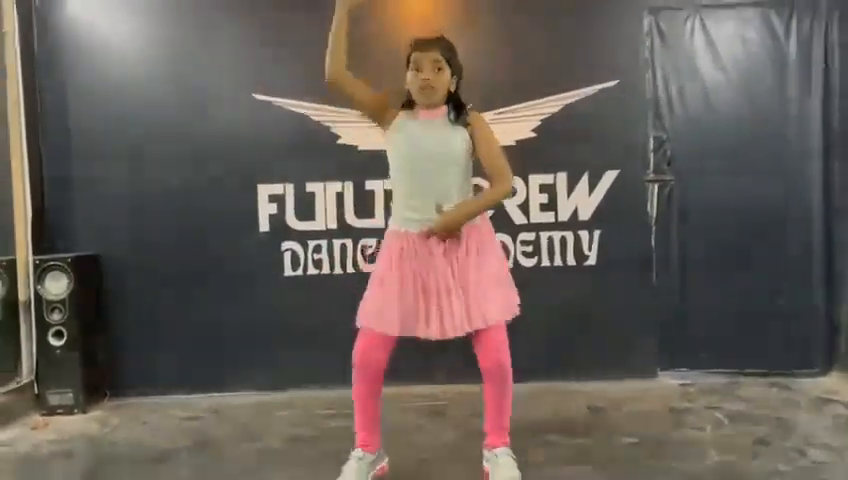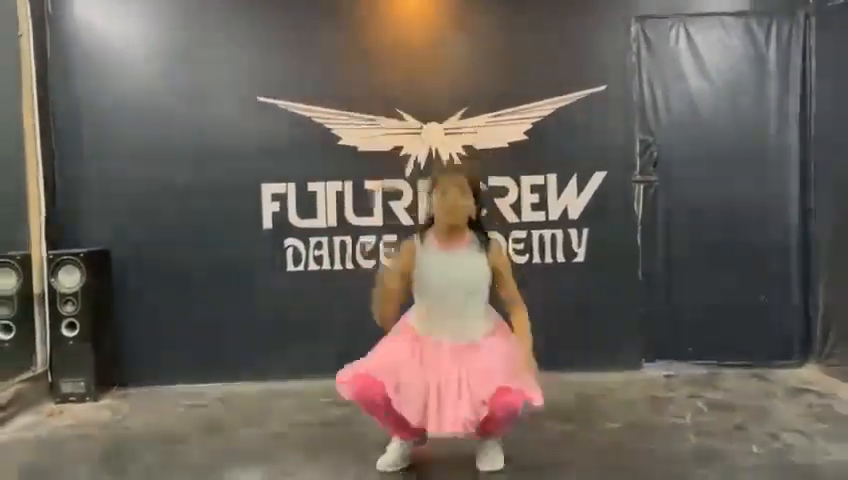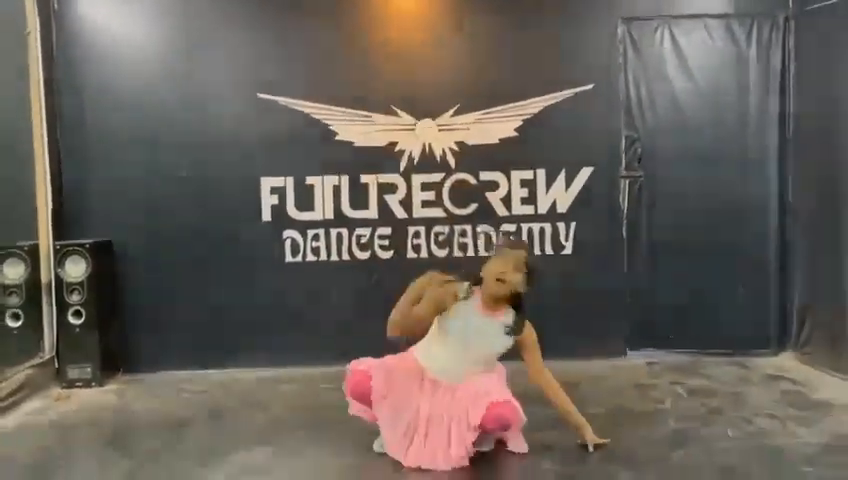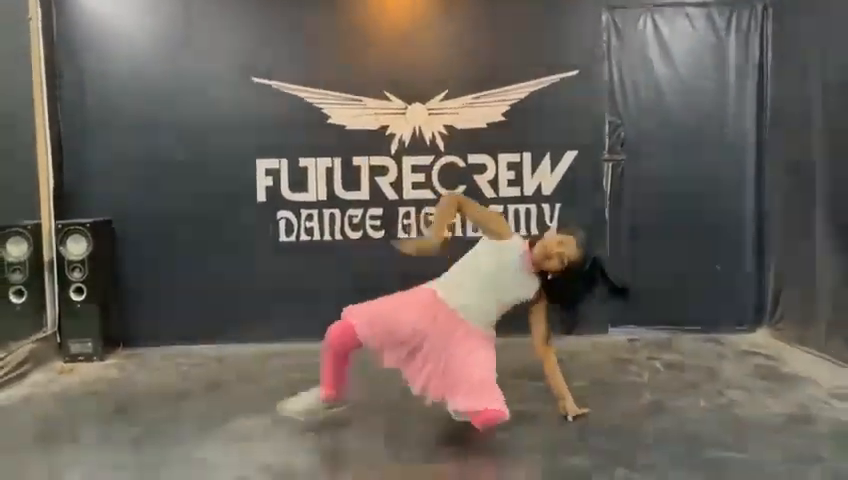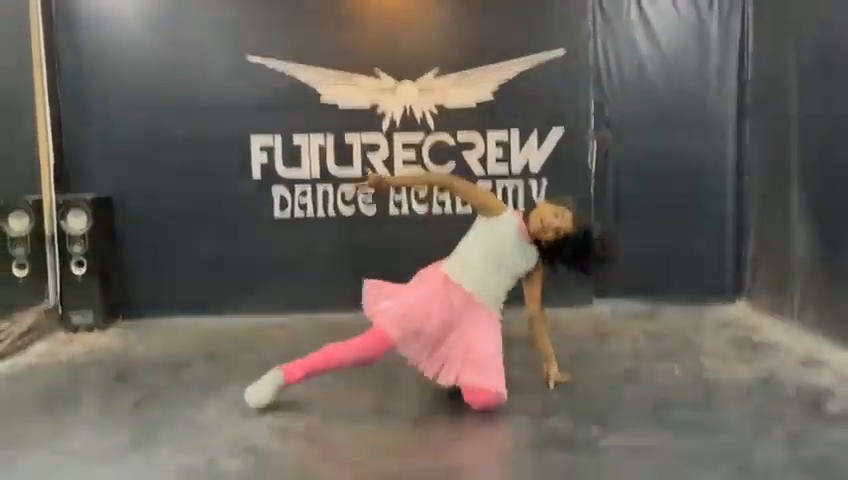
dt=0.2s
person 1, frame 1
left shoulder: (468, 123)
right shoulder: (391, 116)
left elbow: (504, 184)
right elbow: (335, 75)
left wrist: (460, 215)
left hip: (464, 243)
right hip: (407, 246)
left knee: (494, 356)
right knee: (368, 354)
person 1, frame 2
left shoulder: (491, 251)
right shoulder: (413, 249)
left elbow: (516, 307)
right elbow: (385, 318)
left wrist: (524, 351)
right wrist: (387, 288)
left hip: (478, 343)
right hip: (420, 340)
left knee: (510, 401)
right knee: (358, 386)
left ankle: (489, 436)
right ankle: (408, 434)
person 1, frame 3
left shoulder: (519, 326)
right shoulder: (451, 294)
left elbow: (543, 377)
right elbow: (395, 329)
left wrist: (582, 426)
right wrist: (416, 290)
left hip: (470, 389)
right hip: (418, 374)
left knee: (503, 415)
right knee: (358, 380)
left ankle: (480, 432)
right ankle: (398, 428)
person 1, frame 4
left shoulder: (536, 289)
right shoulder: (503, 235)
left elbow: (542, 345)
right elbow: (454, 200)
left wrist: (565, 398)
right wrist: (435, 236)
left hip: (468, 337)
right hip: (429, 306)
left knee: (490, 417)
right knee: (341, 335)
left ankle: (462, 399)
right ankle: (330, 395)
person 1, frame 5
left shoulder: (535, 261)
right shoulder: (498, 213)
left elbow: (535, 313)
right elbow: (448, 181)
left wrist: (550, 363)
right wrist: (392, 181)
left hip: (478, 316)
right hip: (441, 289)
left knee: (484, 399)
right knee: (373, 345)
left ankle: (456, 371)
right ankle: (283, 375)
